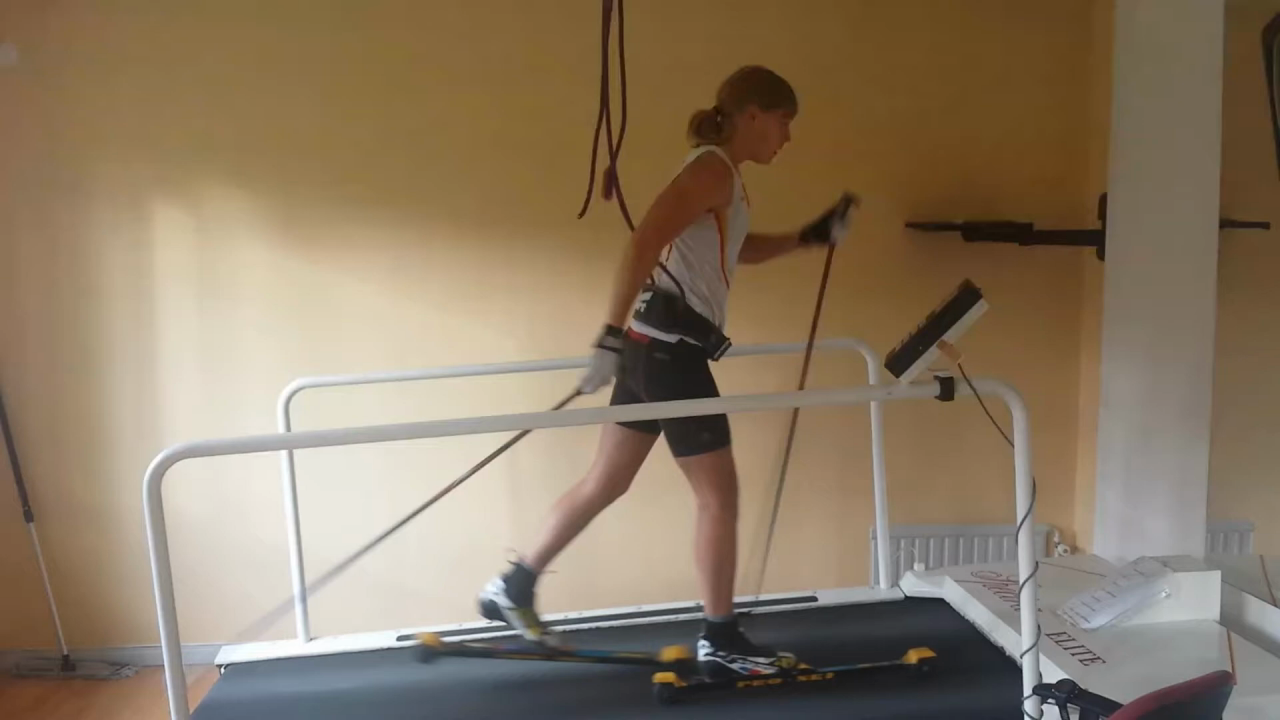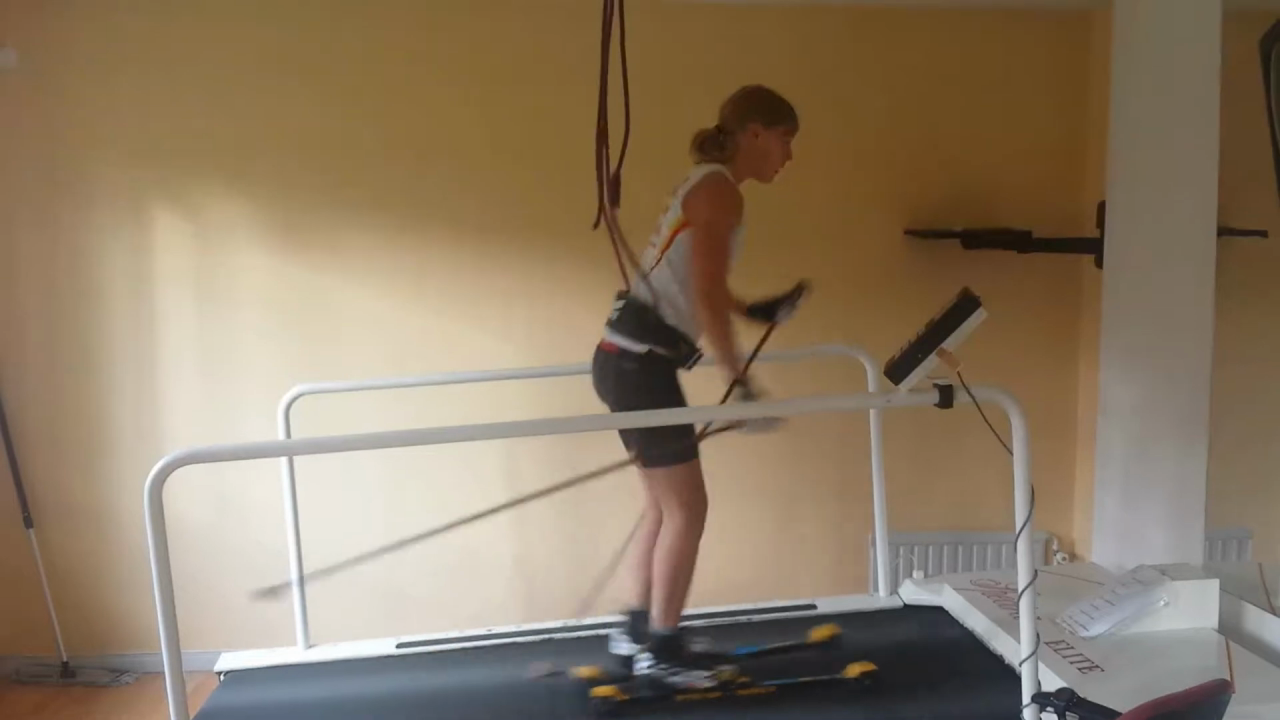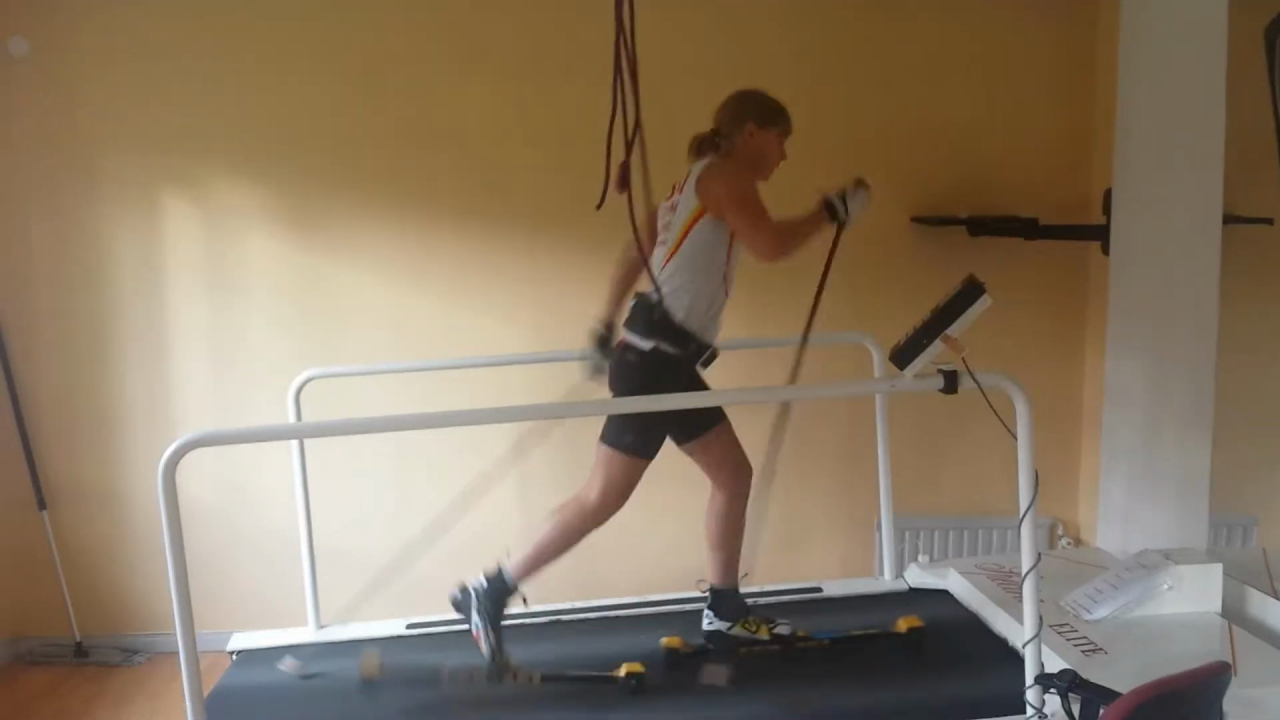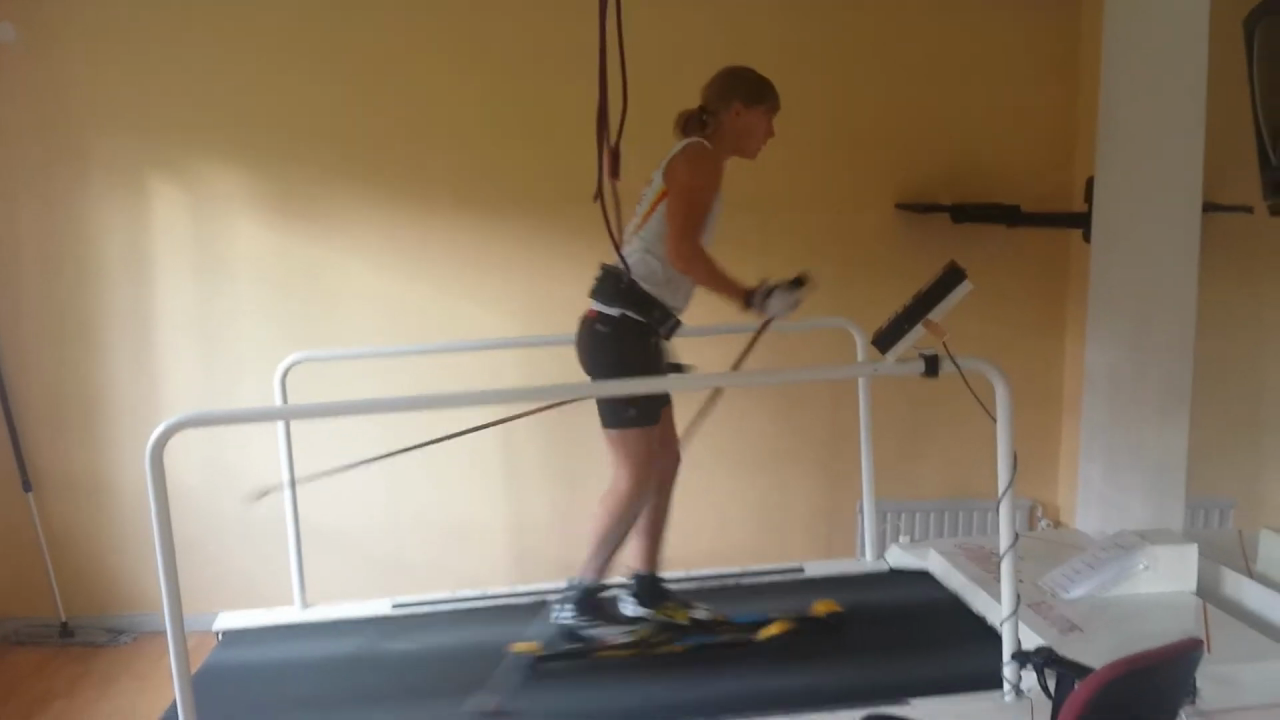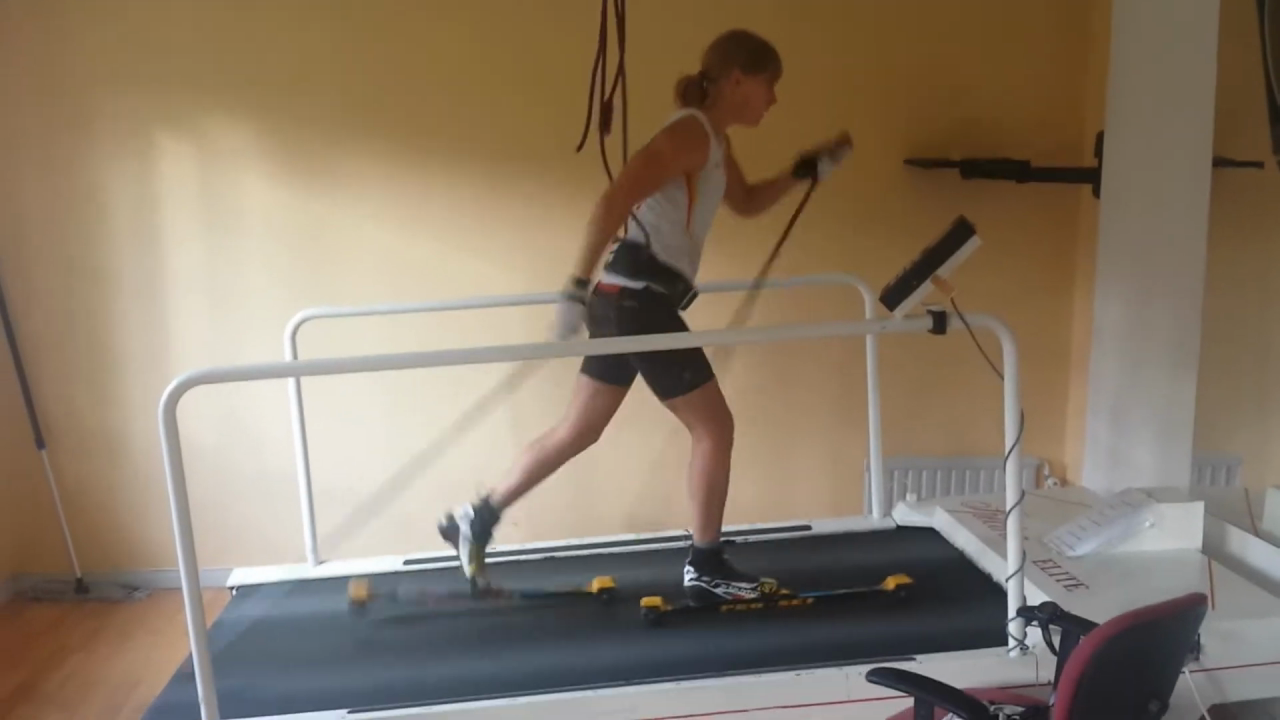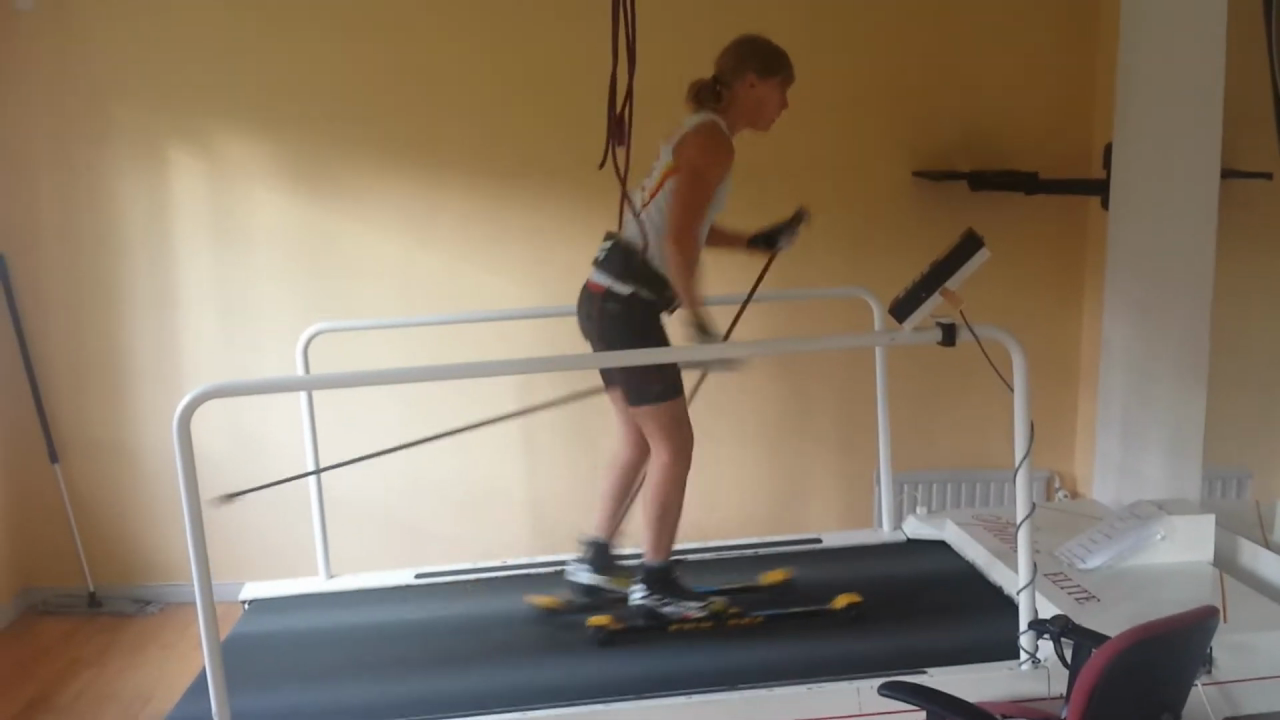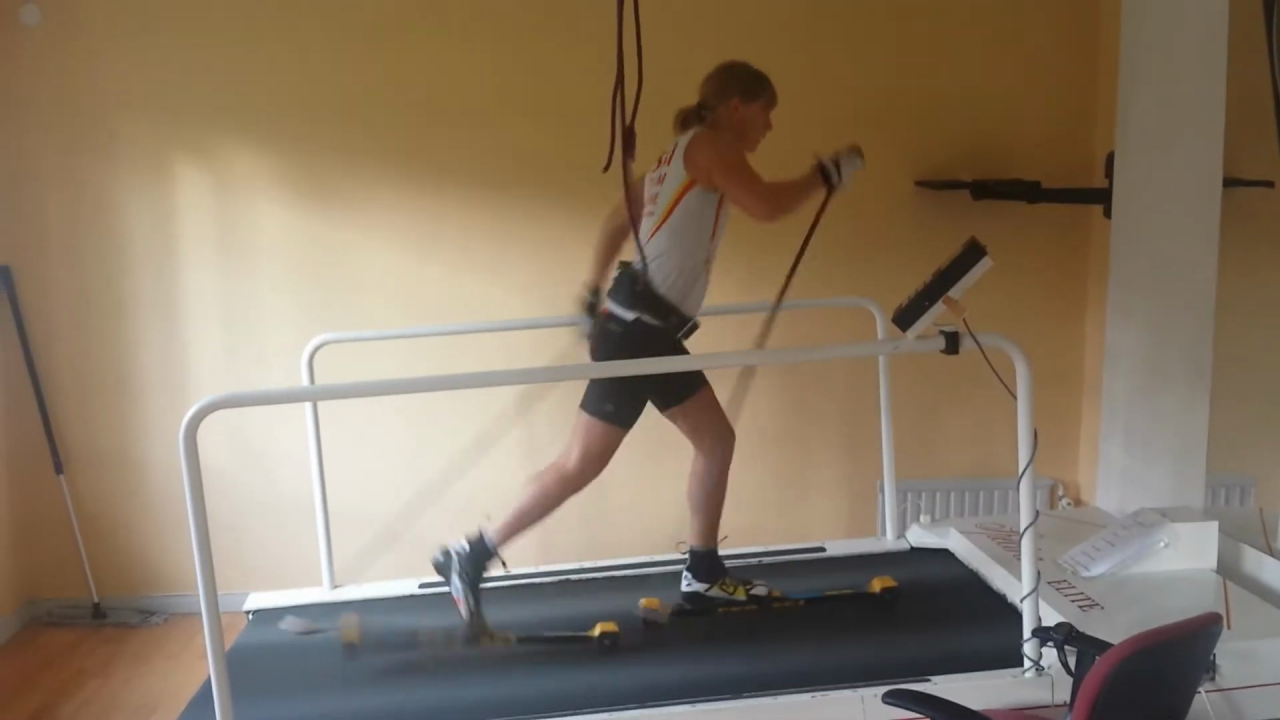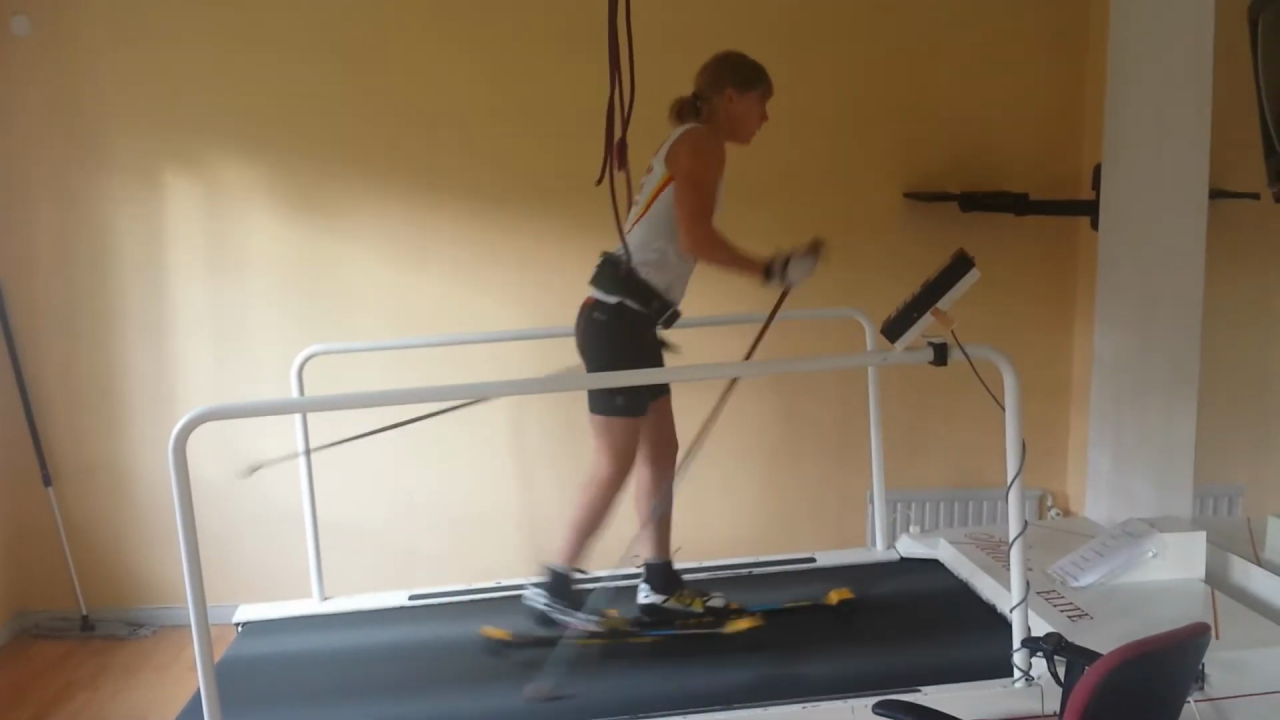
dt=0.3s
person 1, frame 1
left shoulder: (716, 172)
right shoulder: (713, 170)
left elbow: (735, 248)
right elbow: (642, 244)
left wrist: (813, 235)
right wrist: (612, 336)
left hip: (652, 348)
right hip: (669, 351)
left knee: (605, 481)
right knee: (718, 495)
left ankle: (515, 587)
right ankle: (720, 641)
person 1, frame 2
left shoulder: (705, 185)
right shoulder: (719, 191)
right elbow: (704, 293)
left wrist: (757, 309)
right wrist: (740, 383)
left hip: (631, 358)
right hip: (639, 362)
left knee: (668, 502)
right knee: (685, 509)
left ankle: (641, 627)
right ankle: (660, 651)
person 1, frame 3
left shoulder: (696, 186)
right shoulder: (725, 176)
left elbow: (637, 254)
right elbow: (772, 243)
left wrist: (605, 329)
right wrist: (832, 209)
left hip: (666, 359)
right hip: (653, 362)
left knee: (733, 474)
right knee: (602, 499)
left ankle: (723, 609)
right ankle: (489, 594)
person 1, frame 4
left shoulder: (690, 162)
right shoulder: (700, 159)
right elbow: (679, 252)
right wrist: (750, 297)
left hip: (628, 328)
right hip: (621, 329)
left knee: (663, 461)
right knee: (637, 474)
left ankle: (644, 591)
right ankle: (581, 601)
person 1, frame 5
left shoulder: (711, 139)
right shoulder: (690, 134)
left elbow: (747, 201)
right elbow: (613, 201)
left wrist: (804, 171)
right wrist: (578, 288)
left hip: (628, 299)
right hip: (637, 301)
left knee: (578, 430)
right knee: (714, 429)
left ankle: (477, 518)
right ankle: (705, 566)
person 1, frame 6
left shoulder: (703, 136)
right shoulder: (710, 140)
right elbow: (677, 237)
left wrist: (758, 241)
right wrist: (702, 324)
left hip: (616, 300)
right hip: (623, 303)
left knee: (643, 438)
right knee: (672, 445)
left ankle: (596, 557)
right ankle: (655, 584)
person 1, frame 7
left shoulder: (679, 156)
right shoulder: (710, 146)
left elbow: (619, 222)
right elbow: (764, 206)
left wrist: (592, 292)
right wrist: (825, 175)
left hip: (647, 329)
right hip: (635, 332)
left knee: (718, 441)
right knee: (581, 466)
left ankle: (703, 573)
right ankle: (470, 556)
person 1, frame 8
left shoulder: (684, 148)
right shoulder: (700, 145)
right elbow: (696, 239)
right wrist: (769, 269)
left hip: (625, 315)
right hip: (619, 317)
left knee: (660, 450)
right knee: (614, 463)
left ankle: (659, 583)
right ankle: (555, 586)
